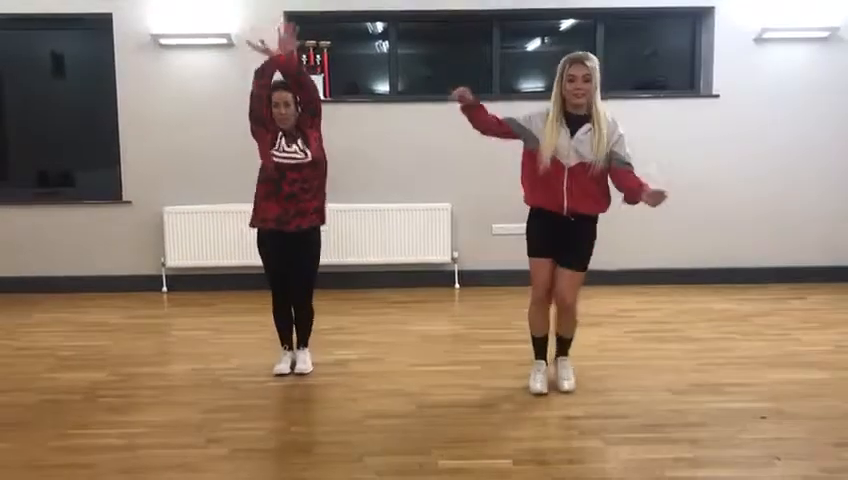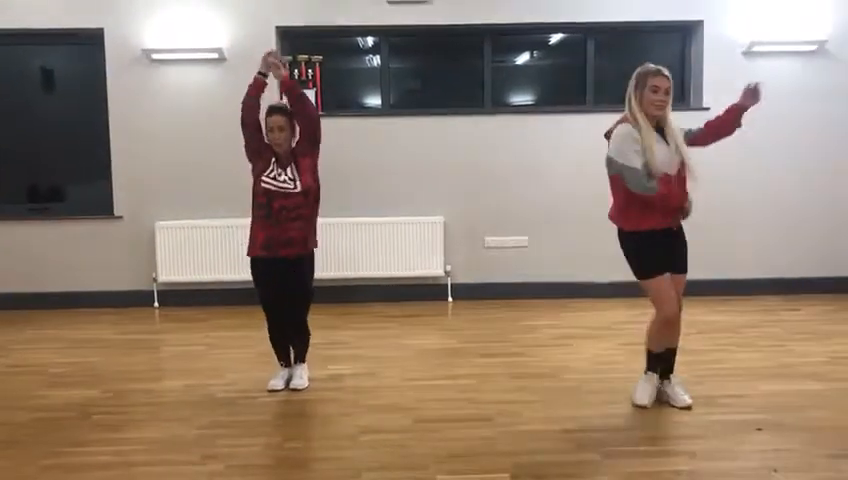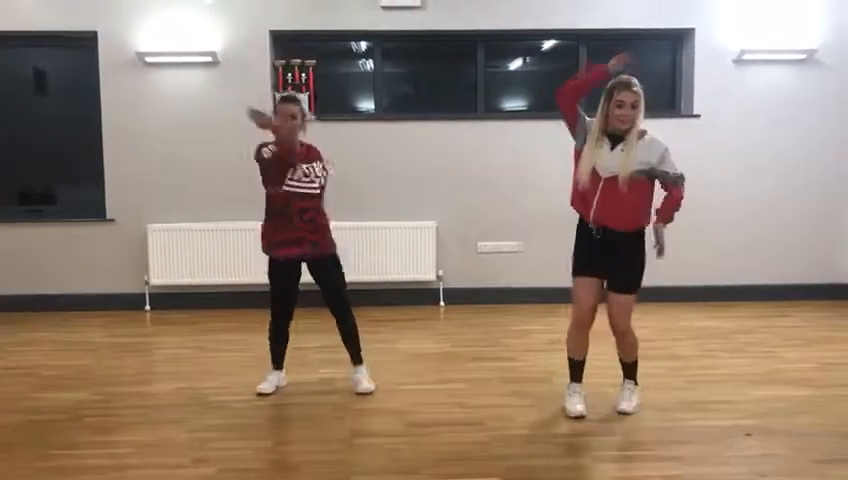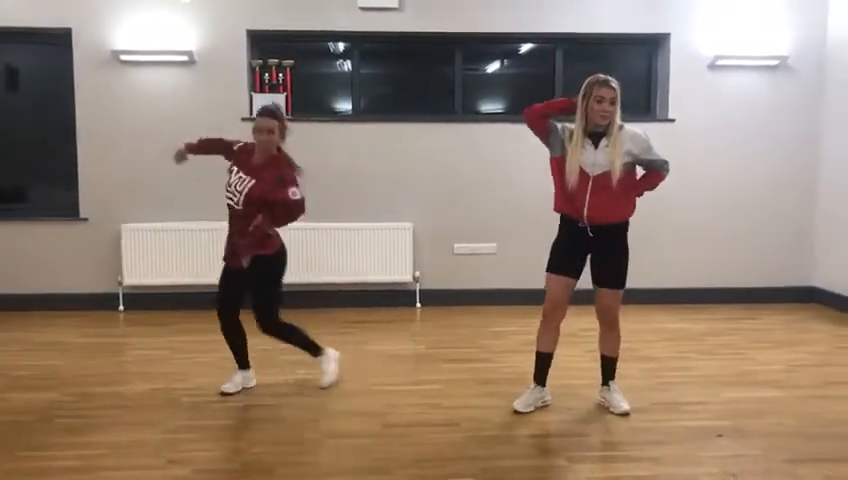
dt=1s
person 1, frame 1
left shoulder: (608, 126)
right shoulder: (542, 120)
left elbow: (622, 171)
right elbow: (496, 127)
left wrist: (642, 192)
right wrist: (469, 103)
left hip: (582, 221)
right hip: (543, 217)
left knee: (566, 299)
right knee: (540, 295)
left ankle: (563, 360)
right ankle: (540, 364)
person 1, frame 2
left shoulder: (667, 130)
right shoulder: (624, 136)
left elbow: (703, 136)
right elbow: (640, 186)
left wrist: (741, 107)
right wrist: (680, 199)
left hip: (670, 229)
right hip: (639, 233)
left knee: (676, 309)
right knee: (667, 310)
left ankle: (667, 379)
right ankle: (650, 375)
person 1, frame 3
left shoulder: (651, 147)
right shoulder: (587, 134)
left elbow: (675, 187)
right elbow: (565, 95)
left wrist: (662, 222)
right wrist: (606, 71)
left hip: (627, 241)
right hip: (589, 235)
left knee: (619, 324)
right knee: (582, 316)
left ankle: (629, 384)
right ankle: (575, 387)
person 1, frame 4
left shoulder: (631, 139)
right shoulder: (565, 138)
left elbow: (660, 168)
right elbow: (531, 117)
left wrist: (634, 191)
right wrist: (569, 104)
left hip: (611, 234)
right hip: (571, 231)
left knee: (609, 317)
right knee: (551, 311)
left ankle: (609, 388)
right ankle: (539, 388)
person 2, frame 1
left shoulder: (310, 129)
right shoulder: (264, 132)
left elbow: (310, 91)
right elbow: (258, 92)
left wrist: (285, 57)
right wrist: (274, 57)
left hip: (306, 227)
right hip: (271, 229)
left knee: (302, 296)
right knee: (280, 296)
left ankle: (303, 349)
right ankle: (286, 350)
person 2, frame 2
left shoulder: (306, 155)
right shoulder: (259, 157)
left elbow: (310, 118)
right elbow: (248, 118)
left wrist: (286, 81)
right wrist: (261, 76)
left hip: (299, 251)
right hip: (266, 252)
left knee: (297, 314)
right knee: (275, 315)
left ankle: (300, 365)
right ankle: (284, 366)
person 2, frame 3
left shoulder: (313, 153)
right shoulder: (269, 152)
right elbow: (289, 160)
right wrist: (279, 132)
left hip: (318, 242)
right hip: (282, 246)
left knee: (341, 306)
right knee: (282, 312)
left ankle: (359, 370)
right ankle: (276, 372)
person 2, frame 4
left shoulder: (282, 167)
right shoulder: (246, 152)
left elbow: (295, 208)
right elbow: (223, 145)
left wrist: (264, 222)
right wrist: (190, 147)
left hip: (266, 253)
right hip: (237, 250)
left knee: (268, 321)
right knee: (225, 313)
left ankle: (324, 355)
right ankle: (244, 372)
